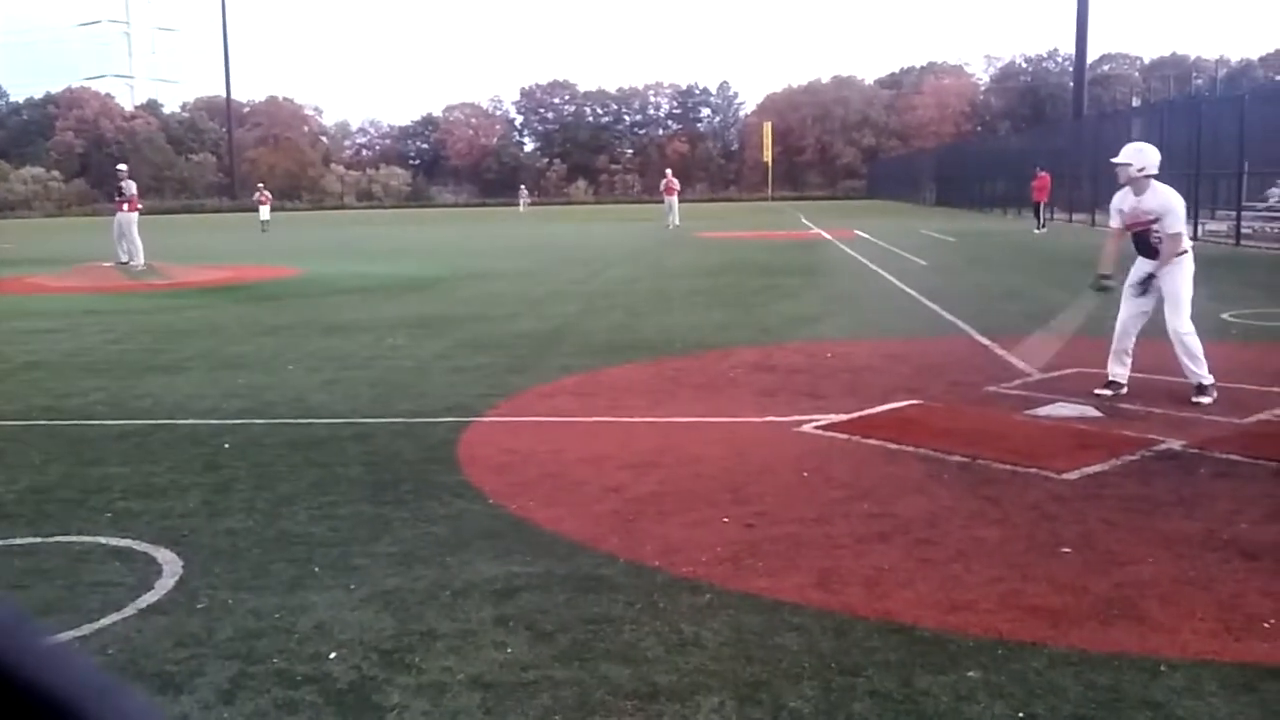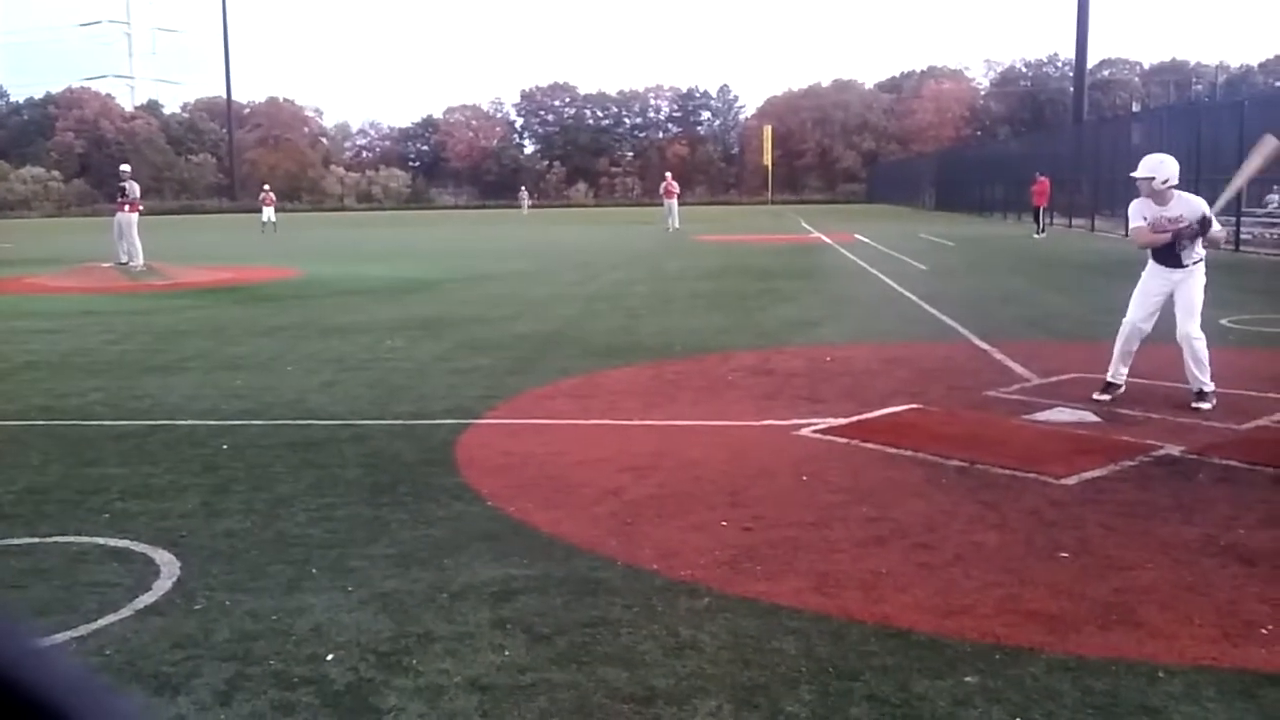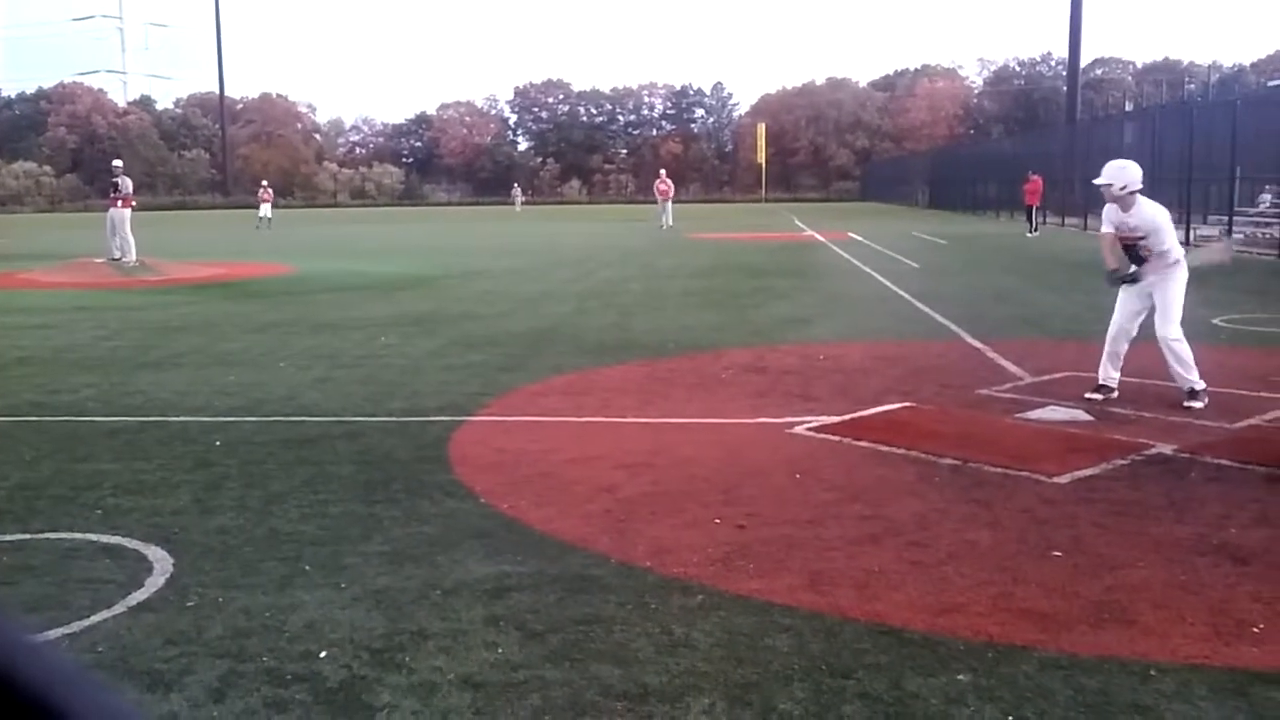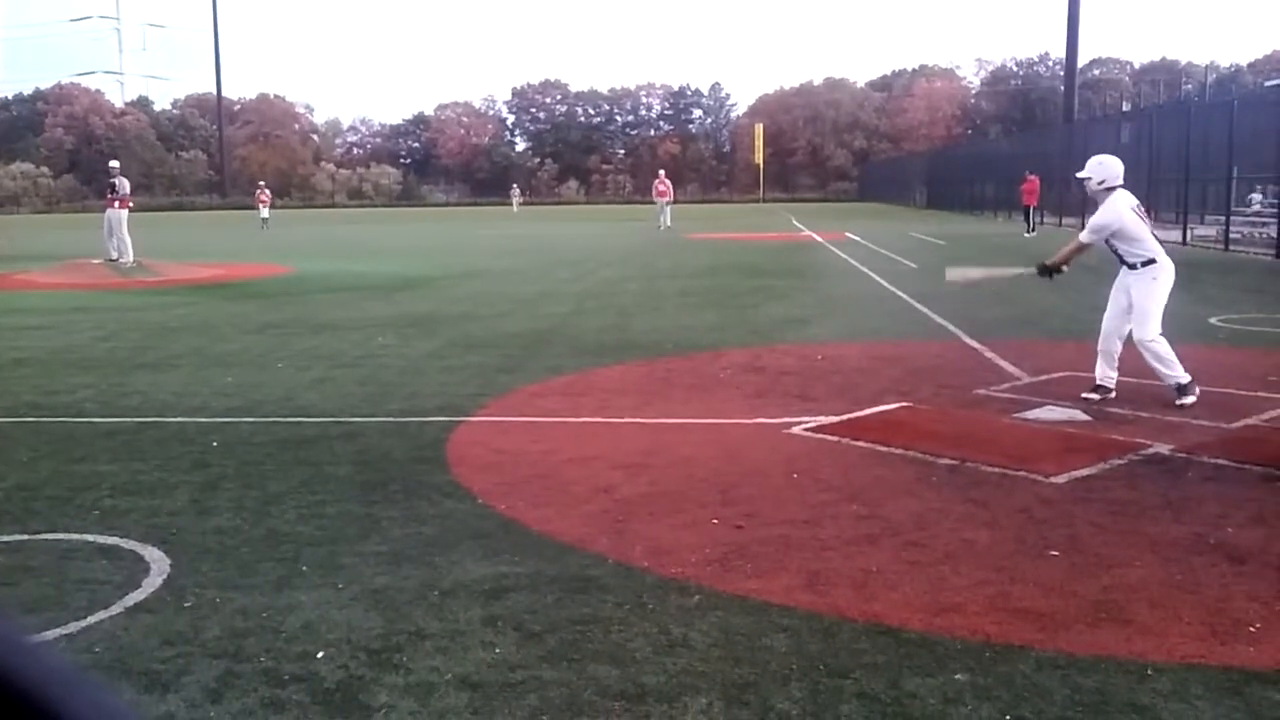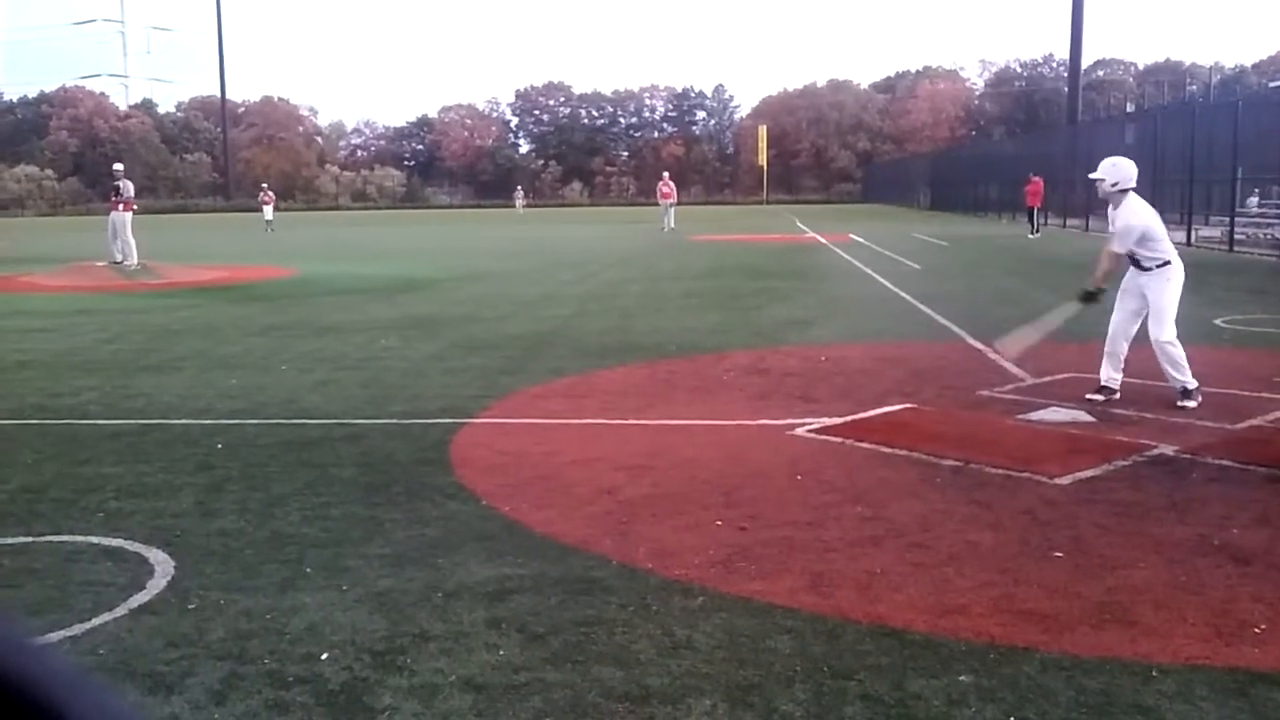
dt=0.4s
person 1, frame 1
left shoulder: (1168, 198)
right shoulder: (1120, 199)
left elbow: (1175, 243)
right elbow: (1114, 239)
left wrist: (1153, 274)
right wrist: (1105, 273)
left hip: (1177, 264)
right hip: (1145, 263)
left knee: (1178, 326)
right knee: (1126, 322)
left ankle: (1204, 382)
right ankle: (1118, 379)
person 1, frame 2
left shoulder: (1194, 204)
right shoulder: (1138, 207)
left elbow: (1219, 238)
right elbow: (1141, 240)
left wrist: (1206, 231)
right wrist: (1179, 235)
left hip: (1190, 272)
right hip: (1157, 270)
left knee: (1188, 331)
right knee: (1133, 323)
left ankle: (1204, 388)
right ankle: (1115, 380)
person 1, frame 3
left shoulder: (1153, 215)
right shoulder: (1110, 210)
left elbow: (1164, 257)
right elbow: (1108, 245)
left wrist: (1141, 274)
right wrist: (1115, 271)
left hip: (1169, 273)
right hip: (1138, 272)
left knee: (1167, 333)
right knee: (1119, 327)
left ankle: (1195, 387)
right ankle: (1107, 383)
person 1, frame 4
left shoulder: (1108, 215)
right shoulder: (1120, 196)
left elbow: (1079, 246)
right elbow: (1087, 237)
left wrist: (1050, 265)
right wrist: (1059, 261)
left hip: (1153, 272)
right hip: (1131, 271)
left knee: (1145, 334)
right knee: (1111, 327)
left ankle: (1183, 383)
right ankle: (1105, 383)
person 1, frame 5
left shoulder: (1131, 217)
right shoulder: (1116, 208)
left elbow: (1113, 259)
right elbow: (1111, 249)
left wrist: (1093, 287)
right wrist: (1098, 283)
left hip: (1164, 274)
right hip: (1139, 272)
left knee: (1161, 336)
right knee: (1118, 329)
left ankle: (1189, 388)
right ankle: (1110, 384)
